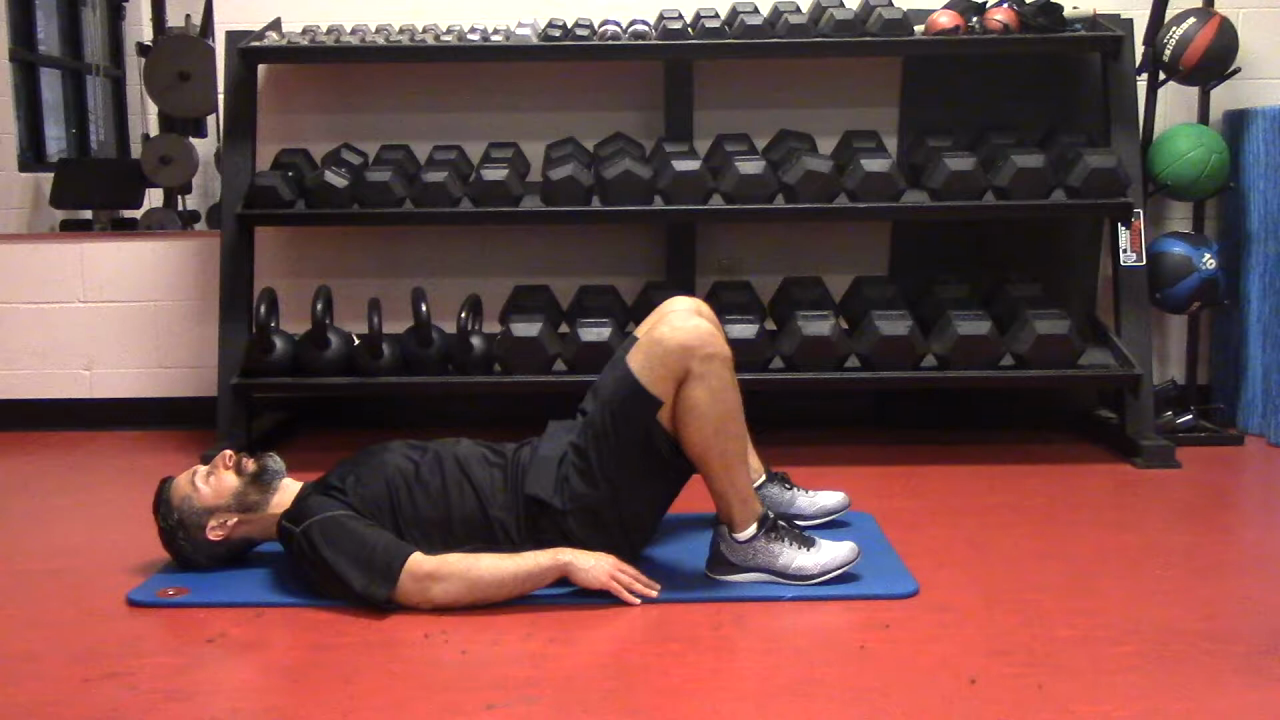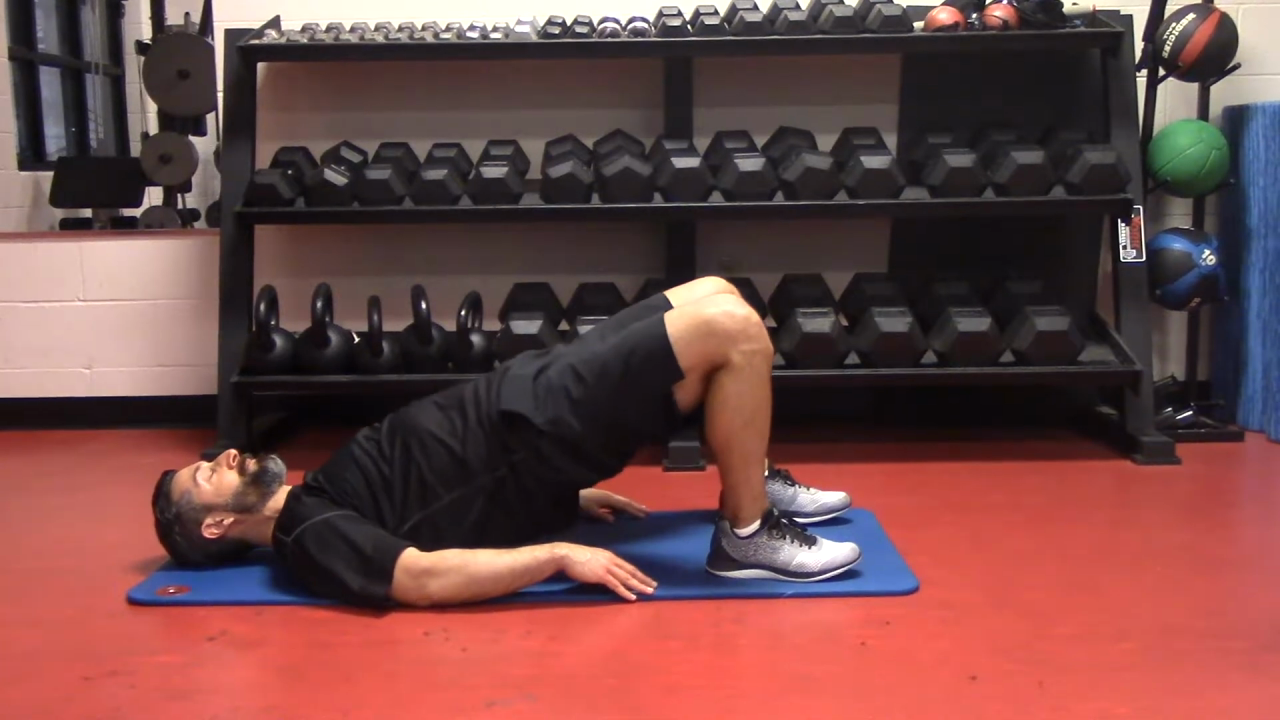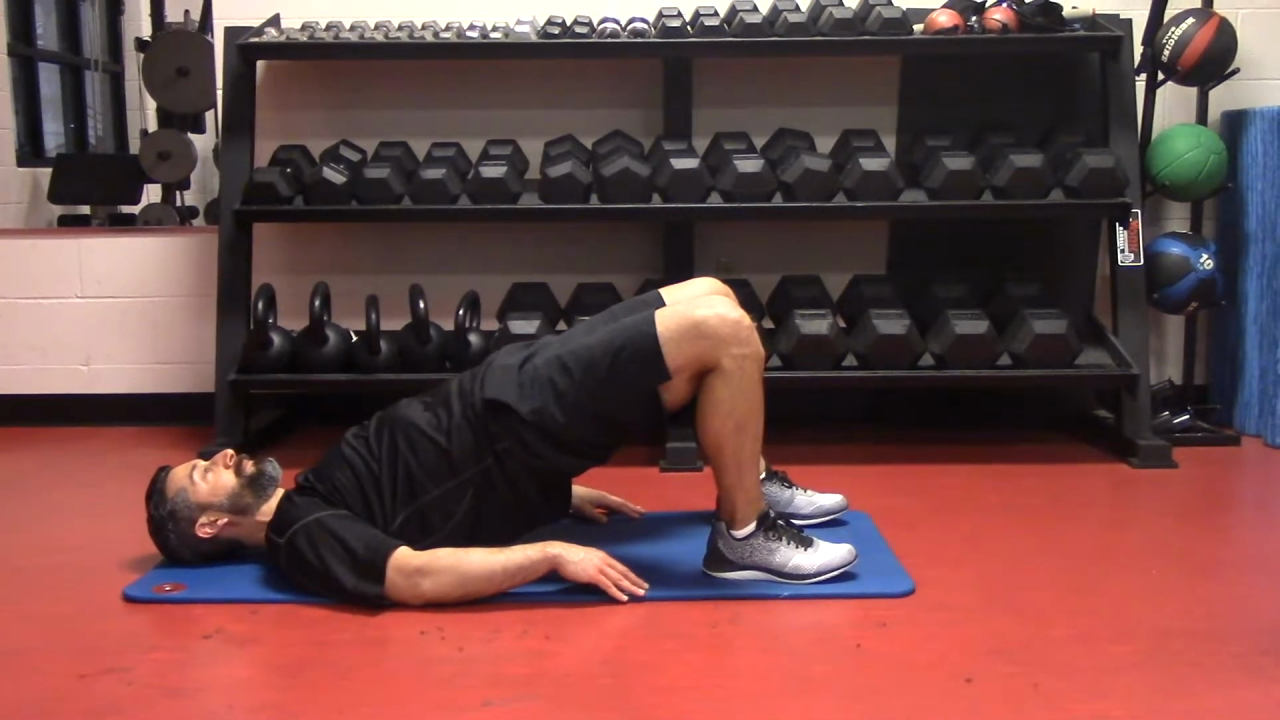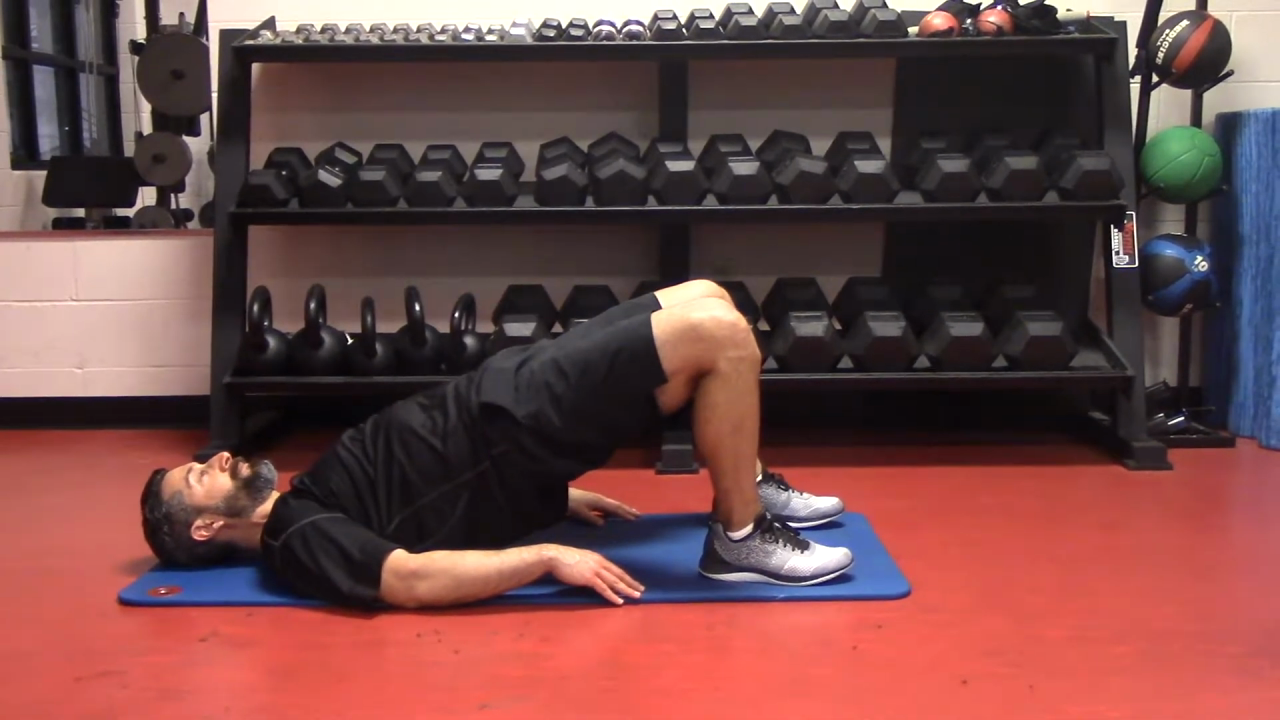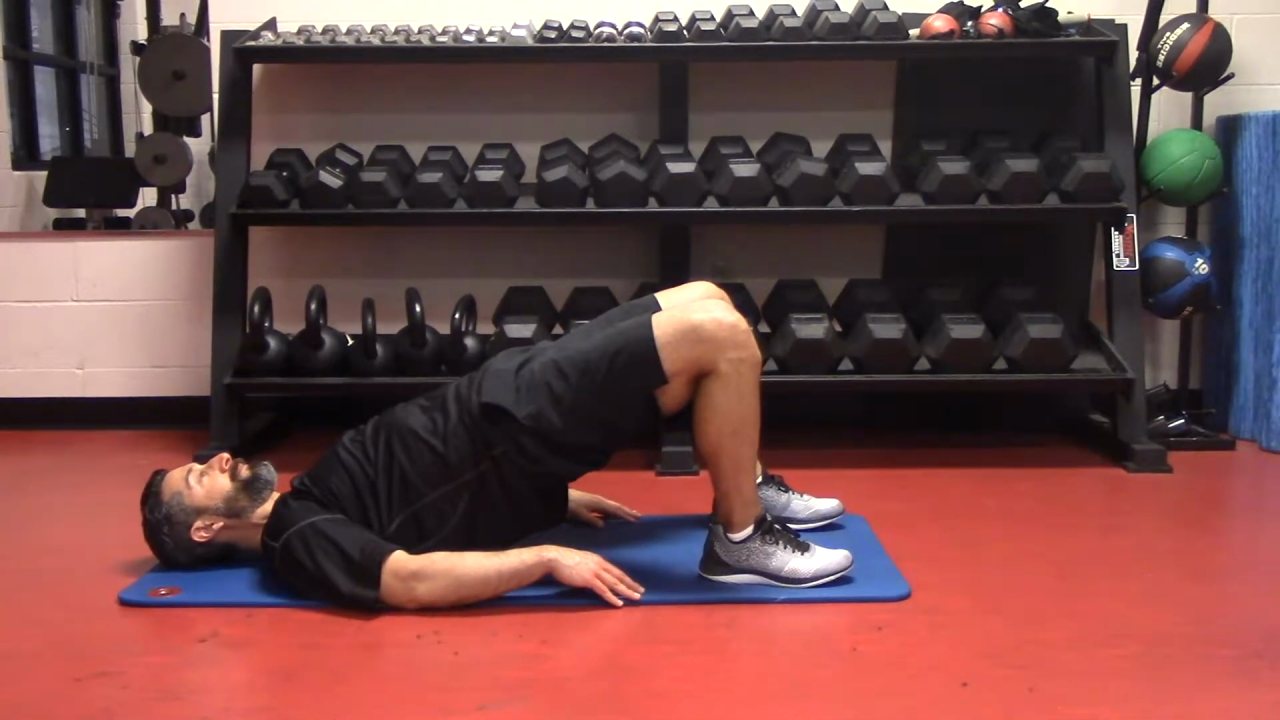
dt=1s
person 1, frame 1
left shoulder: (332, 492)
right shoulder: (314, 534)
right elbow: (429, 581)
right wrist: (564, 557)
left hip: (549, 463)
right hip: (573, 504)
left knee: (684, 316)
right knee: (691, 344)
left ankle: (759, 490)
right ankle: (746, 540)
person 1, frame 2
left shoulder: (322, 494)
right shoulder: (310, 539)
right elbow: (425, 579)
right wrist: (560, 554)
left hip: (527, 402)
right hip: (538, 432)
left knee: (717, 296)
right knee: (736, 331)
left ankle: (758, 485)
right ankle: (747, 535)
person 1, frame 3
left shoulder: (313, 493)
right shoulder: (302, 539)
right elbow: (416, 578)
right wrist: (552, 554)
left hip: (509, 399)
right hip: (520, 430)
left knee: (710, 297)
right knee: (724, 333)
left ankle: (753, 483)
right ankle: (744, 536)
person 1, frame 4
left shoulder: (307, 497)
right shoulder: (298, 541)
right elbow: (411, 580)
right wrist: (547, 554)
left knee: (705, 299)
right knee: (721, 334)
left ankle: (750, 485)
right ankle: (740, 537)
person 1, frame 5
left shoulder: (307, 498)
right shoulder: (298, 542)
right elbow: (411, 581)
right wrist: (547, 555)
left knee: (706, 301)
right knee: (722, 336)
left ankle: (750, 486)
right ankle: (740, 539)
